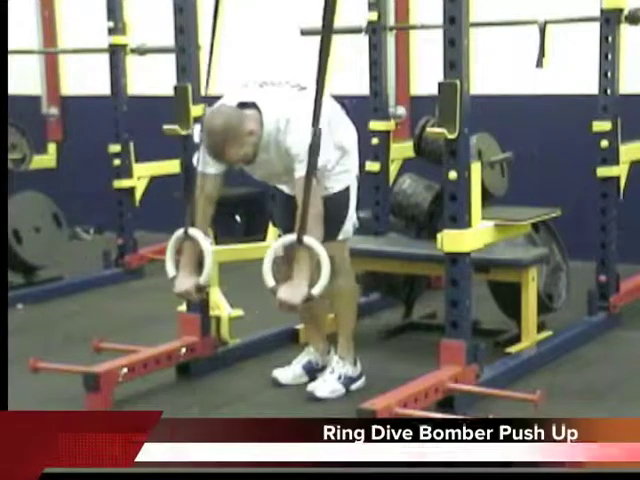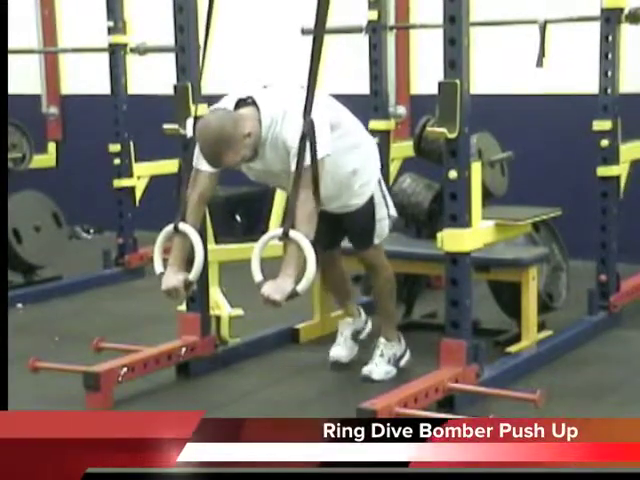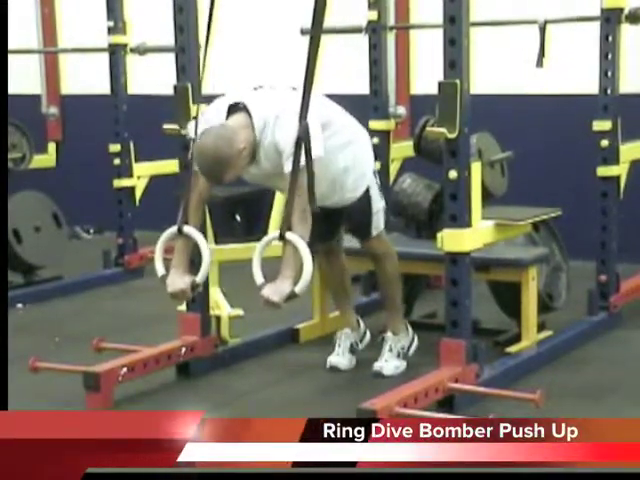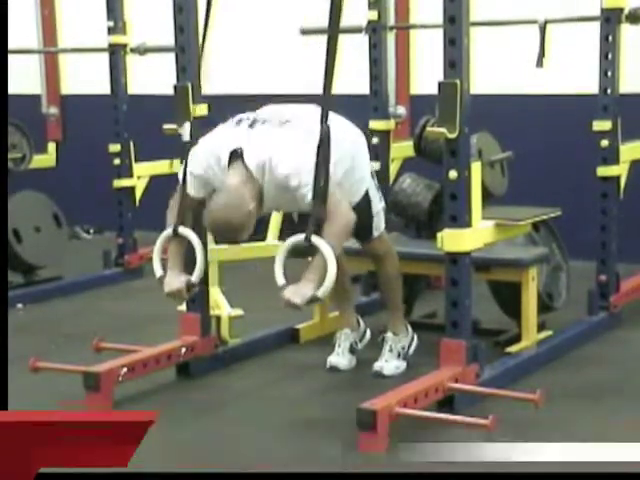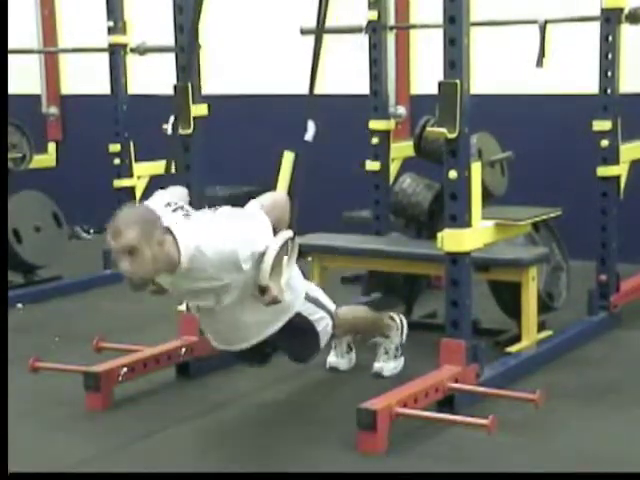
dt=1s
person 1, frame 1
left shoulder: (296, 125)
right shoulder: (219, 130)
left elbow: (311, 206)
right elbow: (205, 199)
left wrist: (300, 281)
right wrist: (187, 269)
left hip: (332, 167)
right hip: (287, 176)
left knee: (332, 255)
right knee: (292, 254)
left ankle: (346, 362)
right ankle: (318, 352)
person 1, frame 2
left shoulder: (297, 122)
right shoulder: (218, 127)
left elbow: (306, 200)
right elbow: (196, 196)
left wrist: (287, 277)
right wrist: (175, 267)
left hip: (354, 174)
right hip: (313, 186)
left knee: (370, 256)
right knee: (322, 256)
left ankle: (392, 342)
right ankle: (354, 318)
person 1, frame 3
left shoulder: (288, 126)
right shoulder: (209, 131)
left elbow: (301, 203)
right elbow: (196, 197)
left wrist: (286, 279)
right wrist: (179, 268)
left hip: (348, 164)
right hip: (311, 179)
left knee: (374, 245)
right knee: (325, 249)
left ankle: (399, 334)
right ankle: (352, 328)
person 1, frame 4
left shoulder: (290, 164)
right shoulder: (206, 158)
left elbow: (342, 218)
right elbow: (180, 203)
left wrist: (309, 283)
right wrist: (174, 270)
left hip: (344, 157)
right hip: (313, 165)
left knee: (375, 246)
left ankle: (399, 333)
right ankle: (351, 328)
person 1, frame 5
left shoulder: (218, 246)
right shoulder: (147, 224)
left elbow: (279, 200)
right elbow: (178, 192)
left hip: (271, 295)
left knee: (329, 325)
left ankle: (391, 329)
right ankle: (341, 335)
